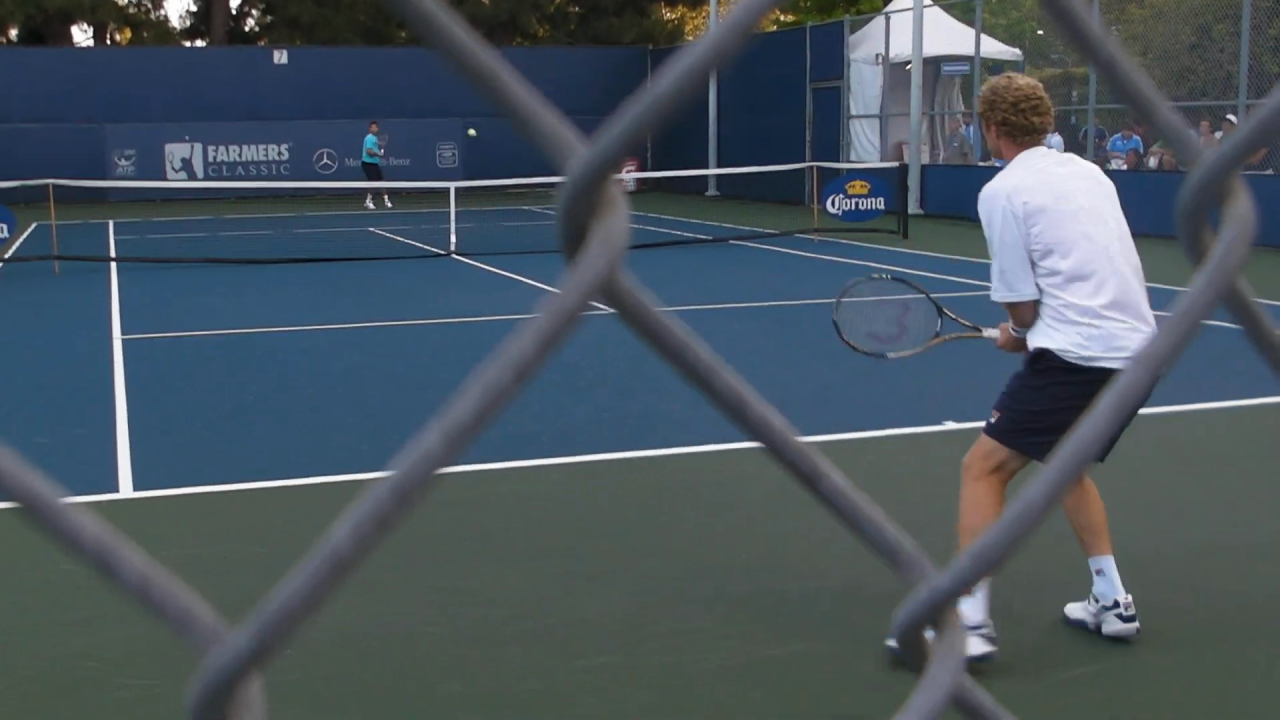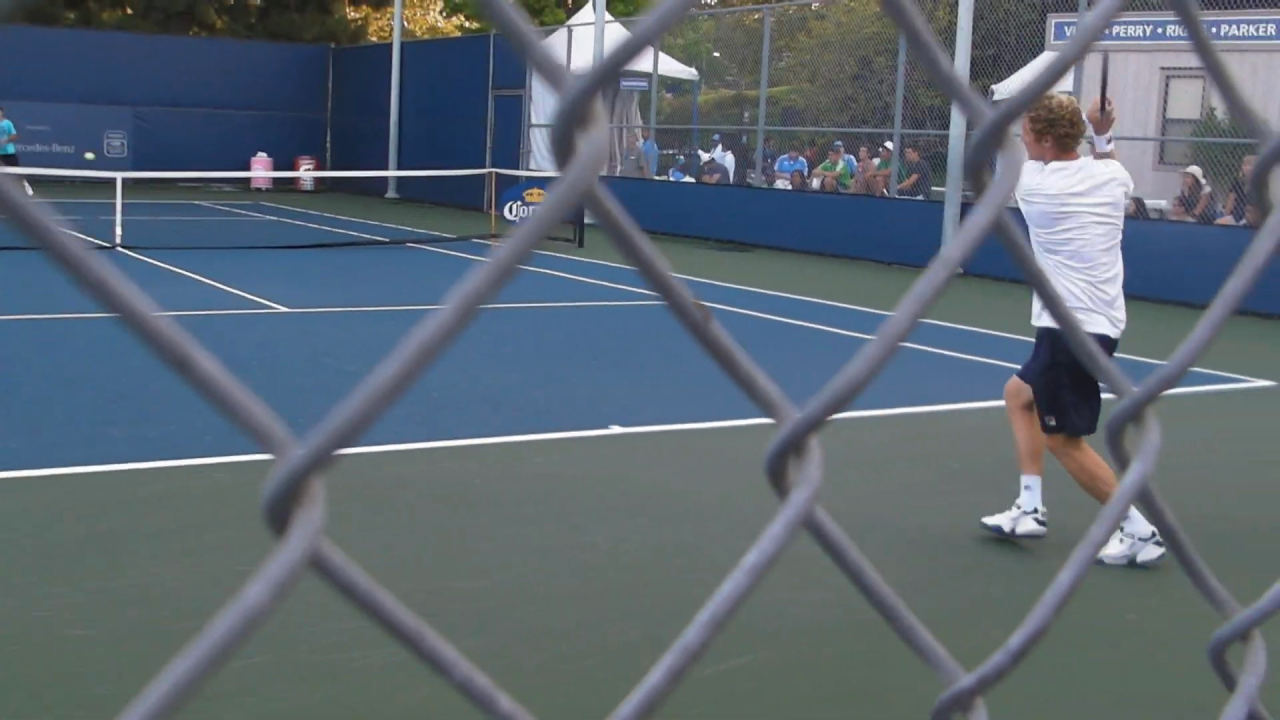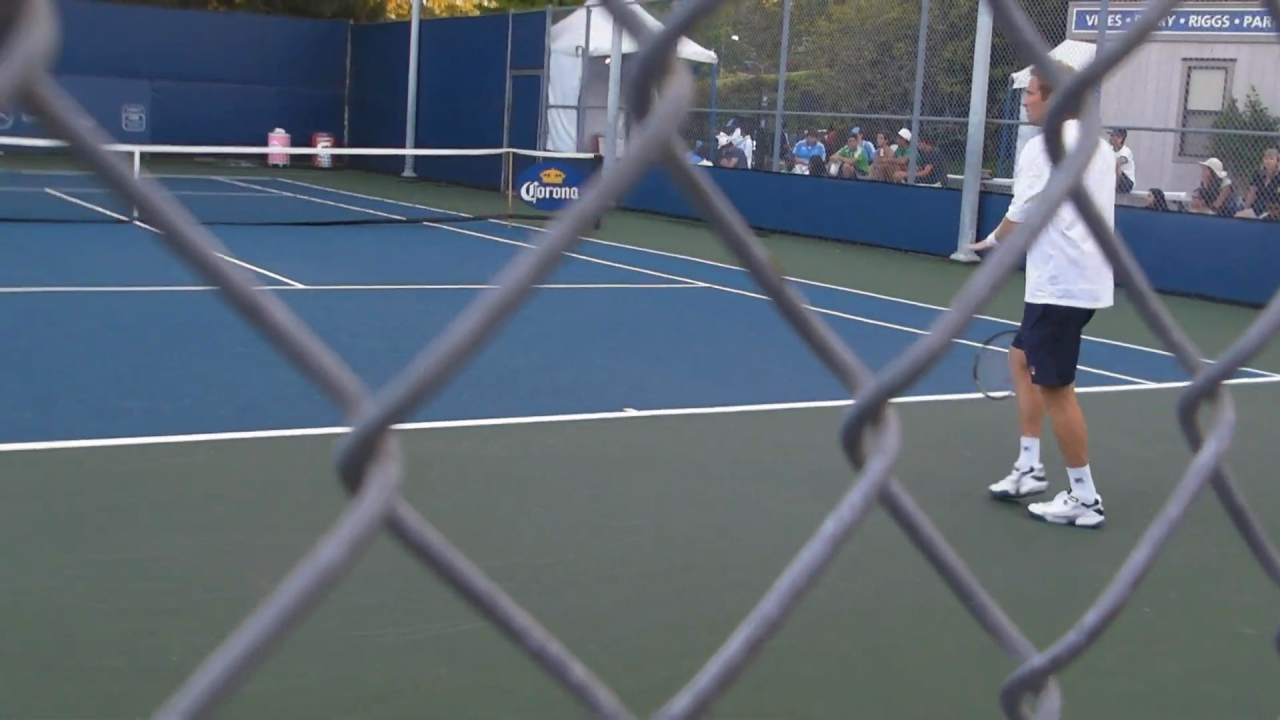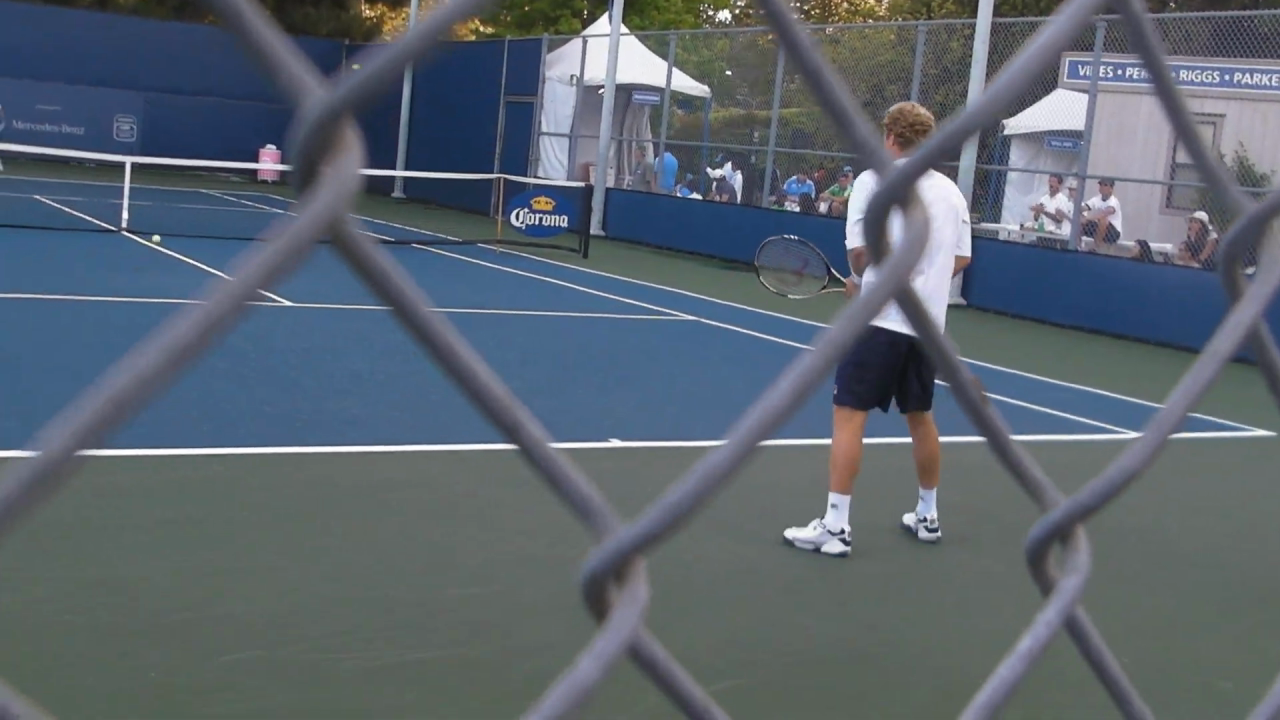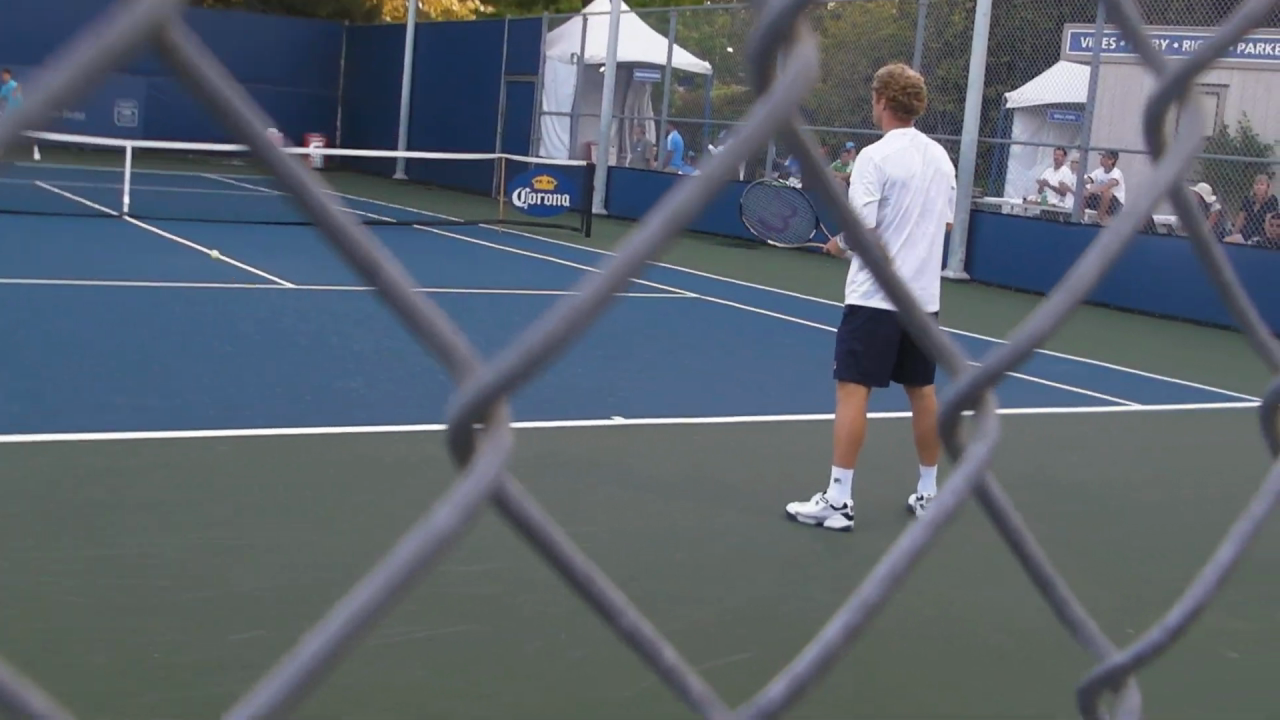
dt=1s
person 1, frame 1
left shoulder: (1001, 193)
right shoulder: (1092, 173)
left elbow: (1022, 304)
left wrist: (1017, 336)
left hip: (1073, 354)
right hip: (1134, 350)
left knee: (982, 469)
left ankle: (969, 621)
right ankle: (1113, 602)
person 1, frame 2
left shoulder: (1030, 183)
right shoulder: (1114, 178)
right wrist: (1101, 137)
left hip: (1071, 329)
right hip: (1097, 323)
left knee: (1064, 439)
right knee: (1019, 395)
left ankle: (1140, 532)
right ankle: (1028, 510)
person 1, frame 3
left shoulder: (1042, 146)
right shoulder: (1099, 147)
left elbow: (1019, 218)
left wrist: (990, 241)
left hip: (1058, 287)
right hip: (1085, 282)
left knee: (1055, 390)
right knee: (1021, 361)
left ankle: (1085, 499)
right ankle: (1032, 467)
person 1, frame 4
left shoulder: (873, 180)
right shoulder: (950, 190)
left elbow: (859, 249)
right elbow: (960, 259)
left wrist: (858, 279)
left hip: (882, 317)
right hip: (929, 321)
left knee: (848, 415)
right knee: (920, 416)
left ankle: (835, 526)
right ankle: (928, 515)
person 1, frame 5
left shoulder: (874, 156)
right shoulder: (941, 157)
left elbow: (862, 230)
right elbow: (944, 223)
left wrist: (841, 243)
left hip: (876, 295)
right hip: (923, 295)
left knee: (852, 390)
right knee: (922, 392)
left ankle: (838, 500)
right ankle: (928, 493)
